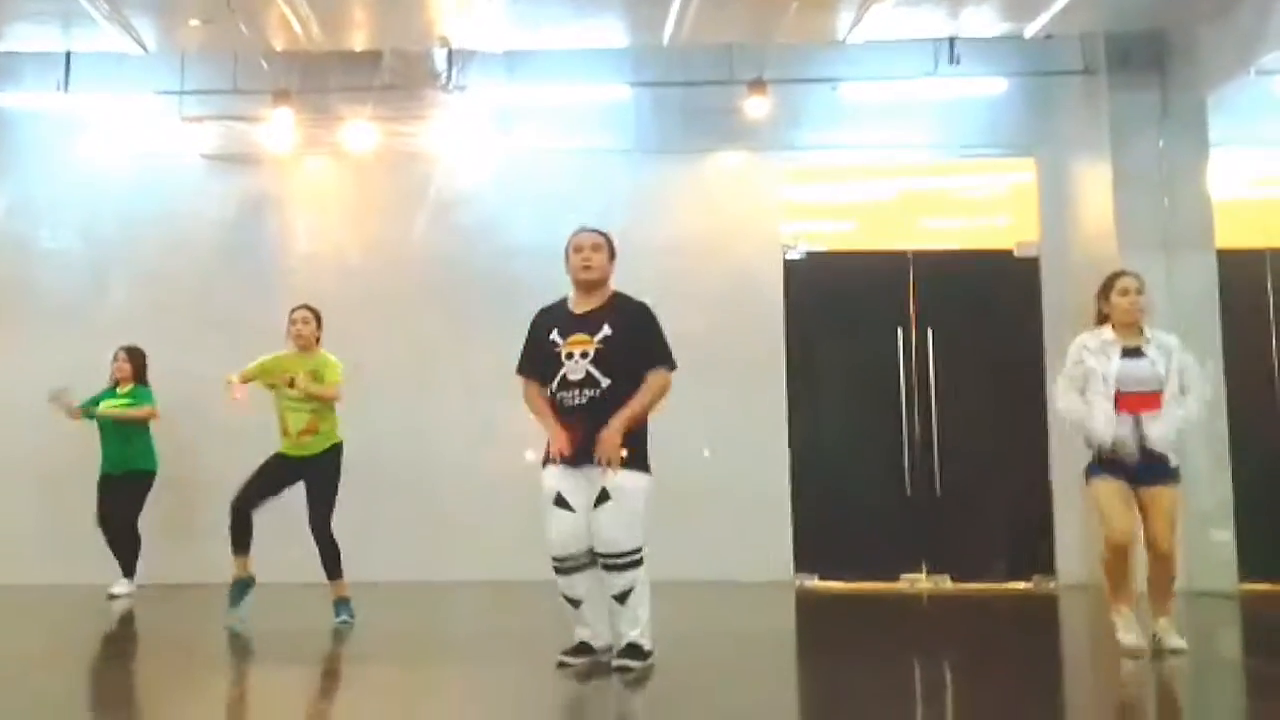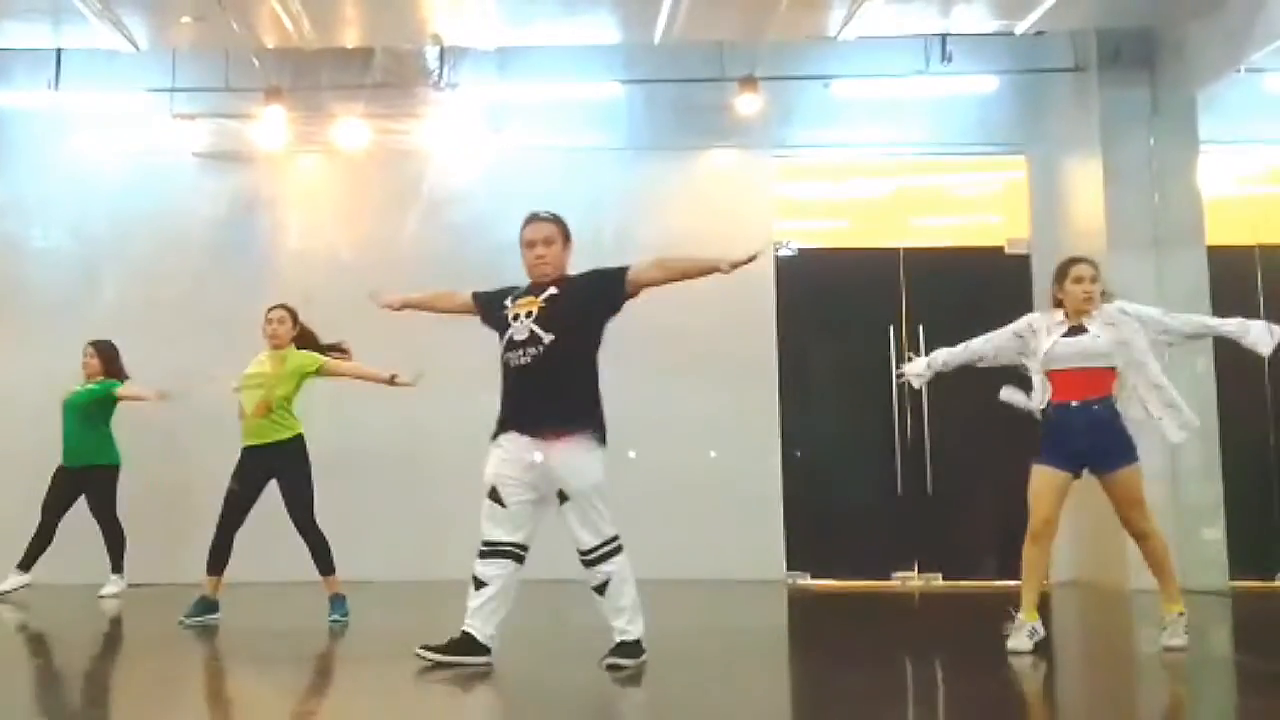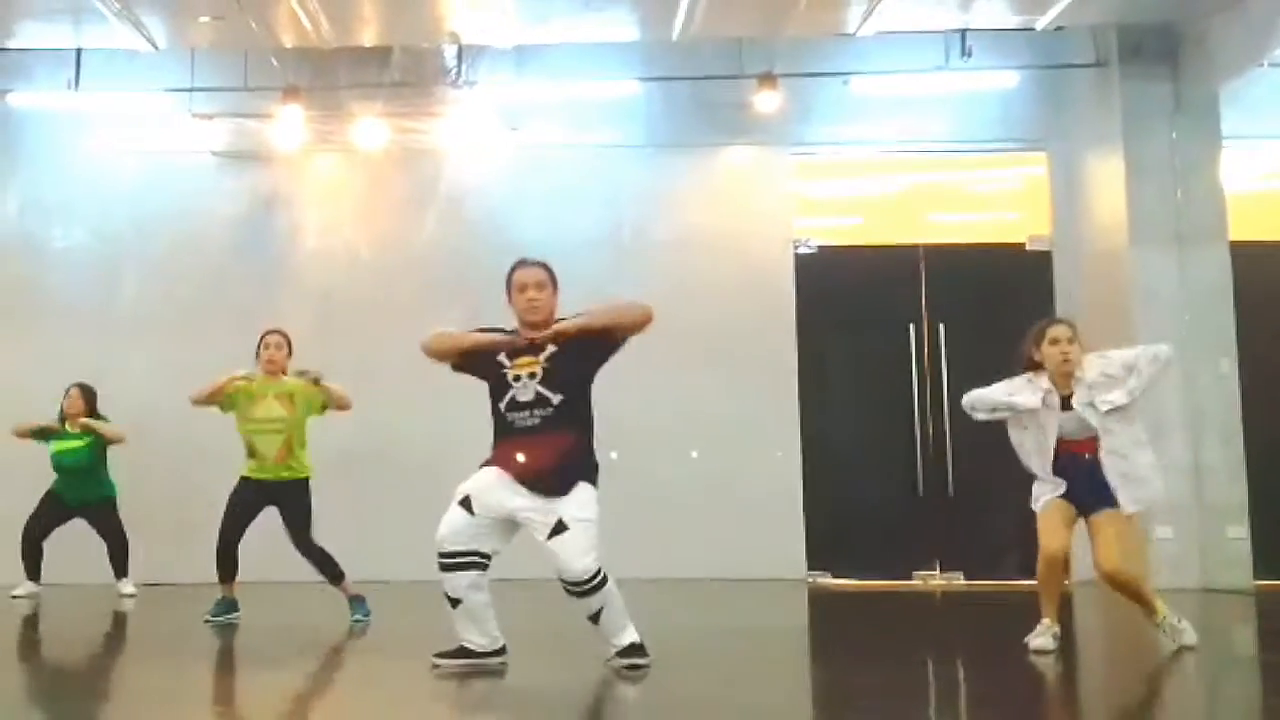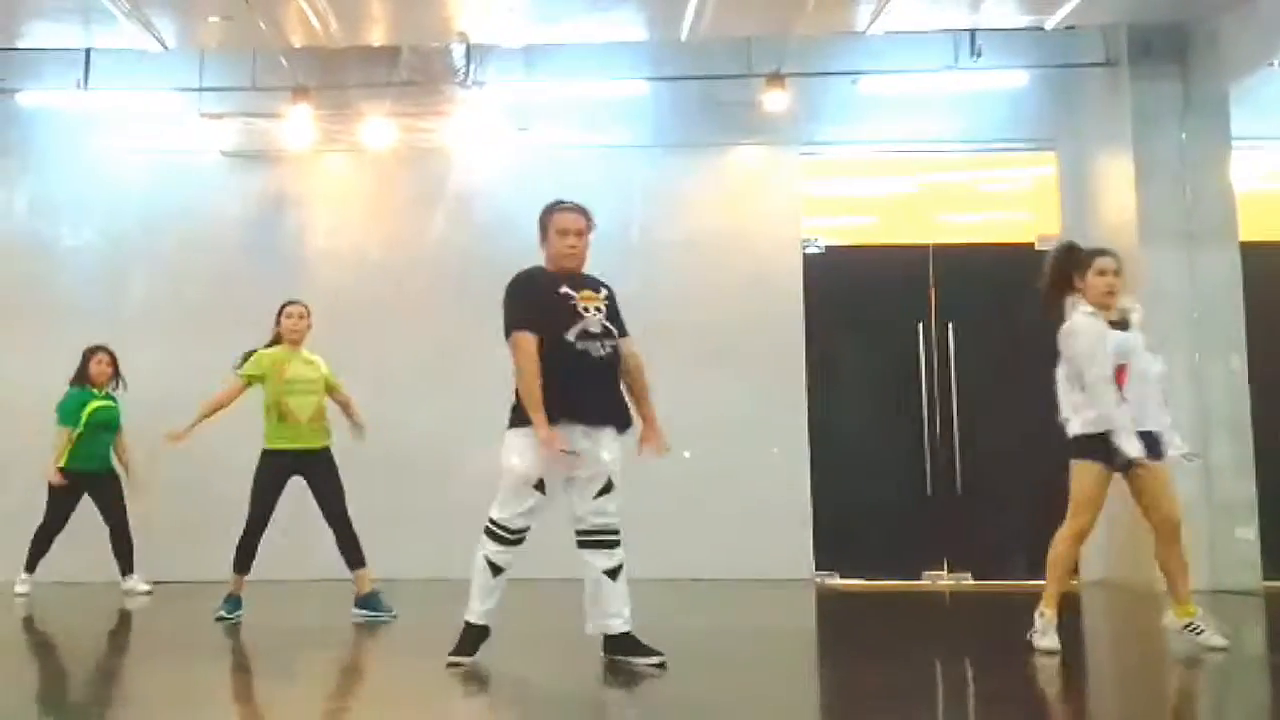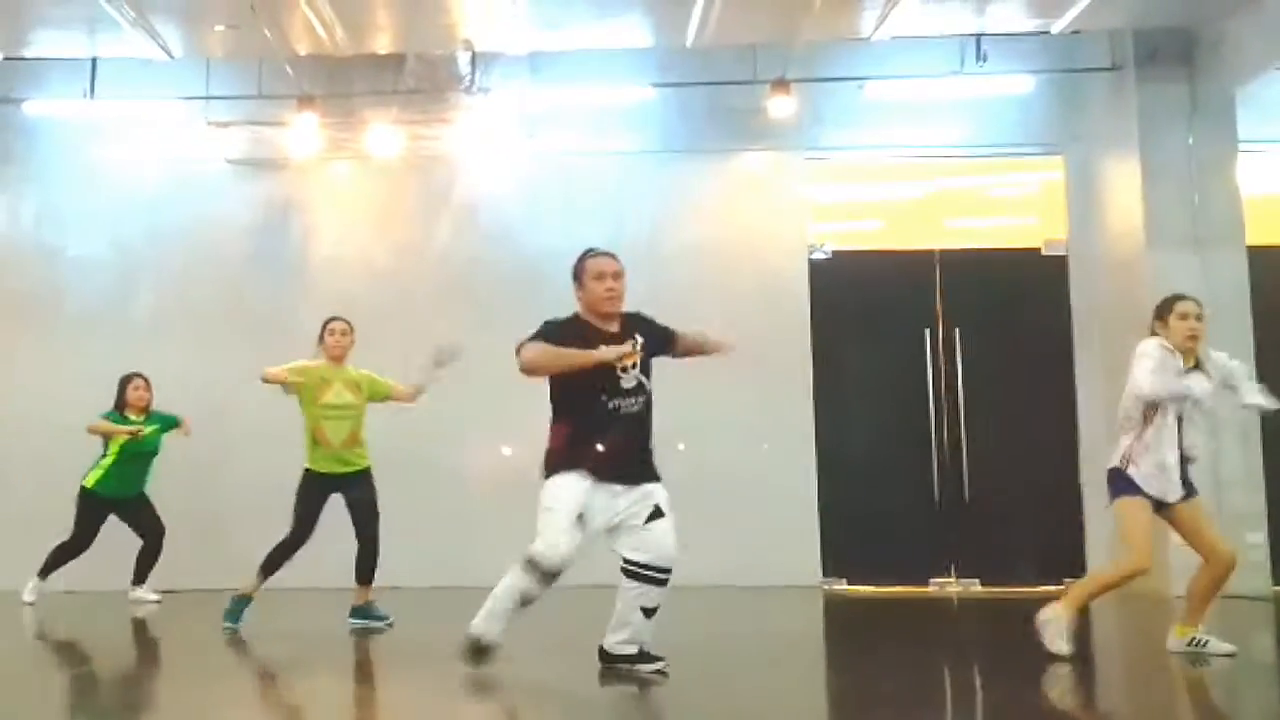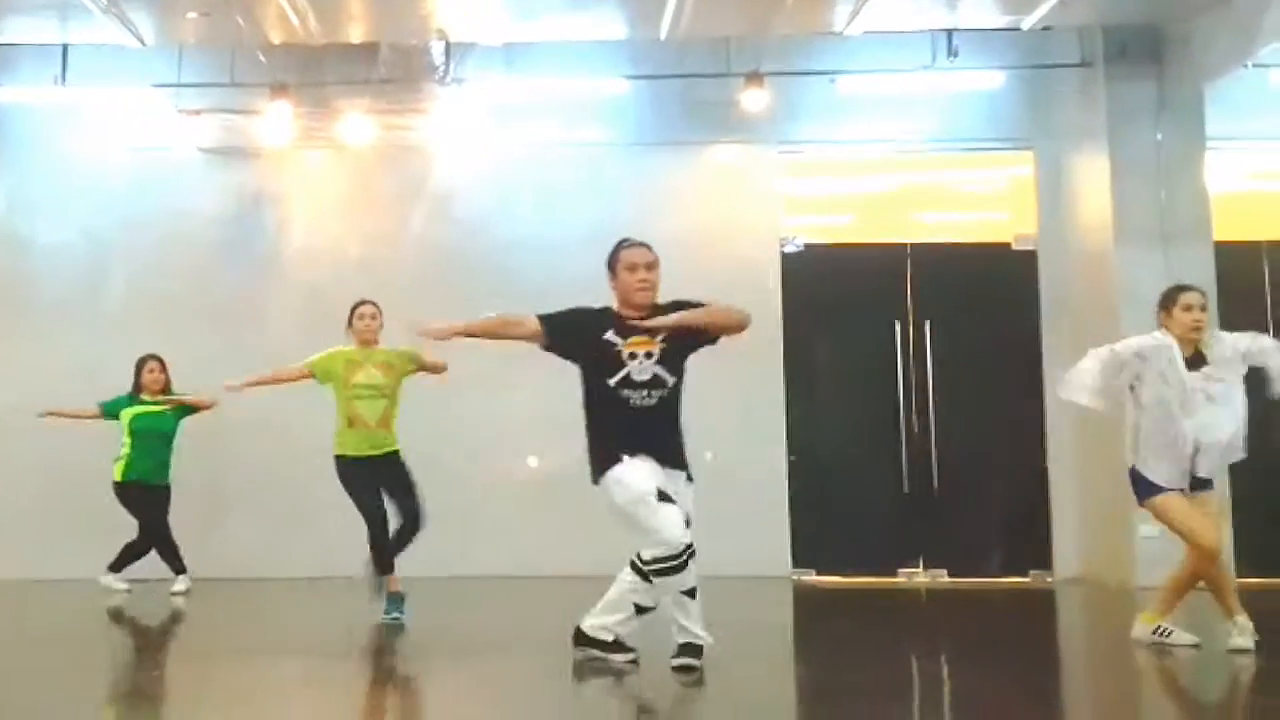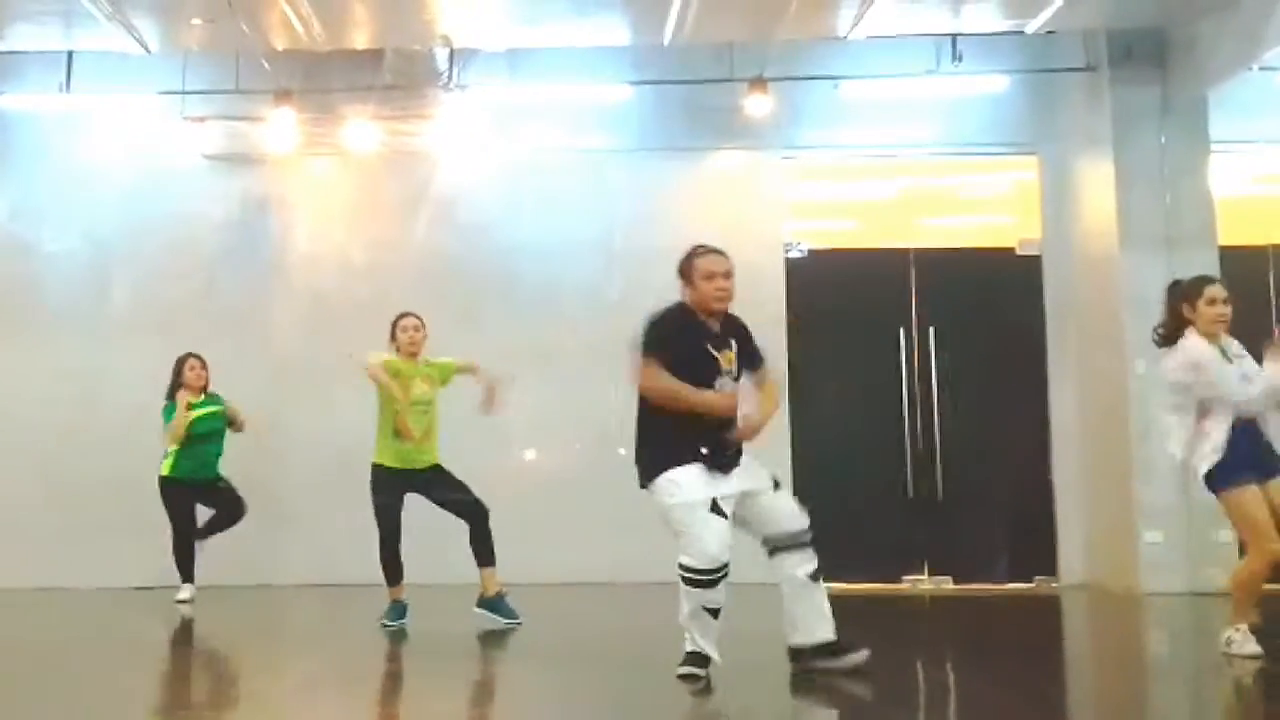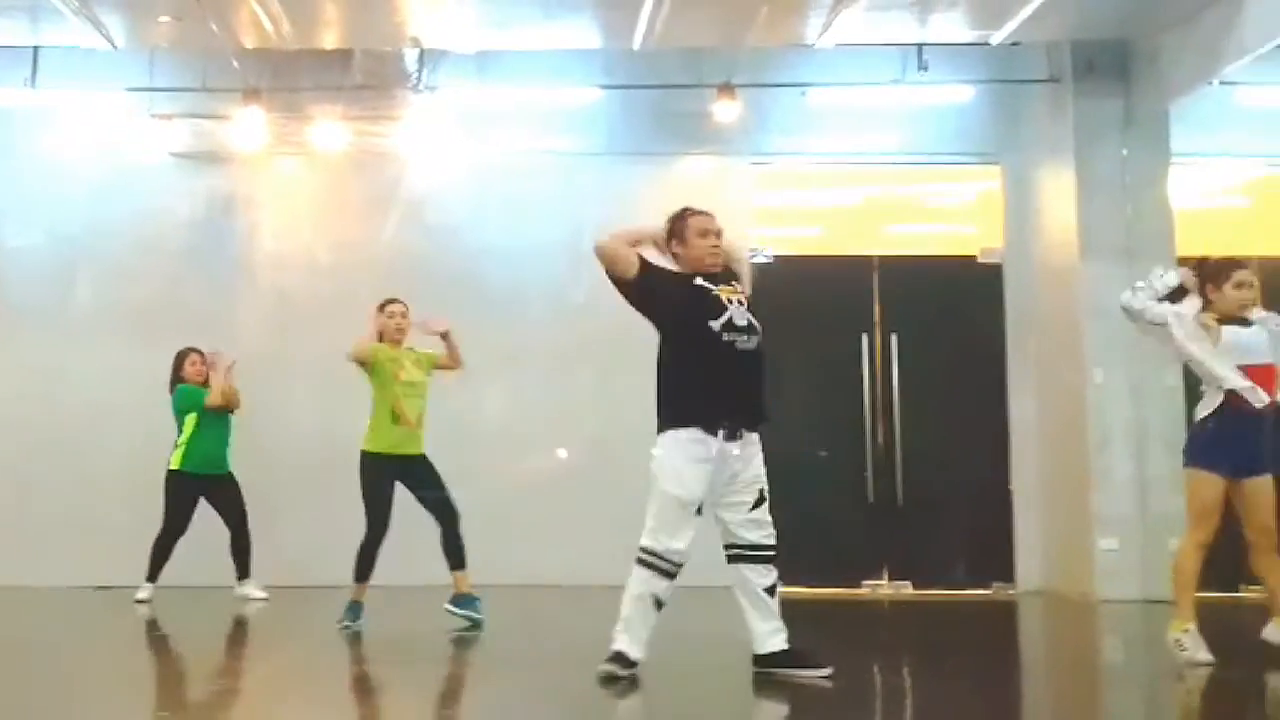
dt=0.4s
person 1, frame 1
left shoulder: (634, 315)
right shoulder: (547, 320)
left elbow: (660, 378)
right elbow: (531, 383)
left wrist: (619, 425)
right wrist: (553, 428)
left hip: (621, 451)
right hip: (567, 454)
left knee: (619, 550)
right knee: (566, 551)
left ankle: (635, 641)
right ankle: (592, 639)
person 1, frame 2
left shoulder: (590, 287)
right shoulder: (508, 299)
left elbow: (648, 273)
right elbow: (460, 301)
left wrist: (716, 265)
right wrist: (406, 301)
left hip: (573, 435)
right hip: (514, 436)
left knee: (595, 539)
right knee: (498, 539)
left ankle: (629, 637)
right ankle: (476, 638)
person 1, frame 3
left shoulder: (578, 338)
right shoulder: (493, 346)
left elbow: (641, 315)
right elbow: (432, 346)
left wrist: (574, 325)
right wrist: (487, 340)
left hip: (566, 481)
right hip: (503, 474)
left knee: (578, 570)
right knee: (453, 542)
left ankle: (626, 641)
right ankle: (482, 645)
person 1, frame 4
left shoulder: (601, 291)
right shoulder: (527, 285)
left elbow: (626, 355)
right elbow: (524, 350)
left wrist: (649, 418)
right wrist: (541, 424)
left hip: (599, 428)
right hip: (537, 428)
left knee: (601, 532)
right knee: (508, 523)
left ankle: (616, 634)
right ankle: (476, 624)
person 1, frame 5
left shoulder: (641, 328)
right shoulder: (562, 332)
left elbow: (680, 341)
right elbow: (530, 360)
left wrist: (705, 344)
right wrist: (601, 355)
left hip: (639, 476)
right hip: (578, 471)
left knee: (655, 562)
right knee: (551, 556)
left ankle: (622, 647)
right ankle: (484, 633)
person 1, frame 6
left shoulder: (678, 319)
right shoulder: (587, 325)
left elbow: (739, 320)
right elbow: (520, 326)
left wrist: (686, 317)
right wrist: (456, 328)
left hip: (670, 459)
right hip: (621, 458)
left knee: (661, 556)
right knee: (671, 540)
left ankle: (597, 632)
right ankle: (691, 638)
person 1, frame 7
left shoulder: (734, 329)
right shoulder: (671, 324)
left elbow: (765, 384)
right elbow: (651, 382)
left wrist: (758, 416)
right wrist: (717, 403)
left hip: (726, 459)
right hip: (676, 461)
left knee: (792, 530)
right knee: (708, 554)
left ankle: (812, 641)
right ankle: (699, 649)
person 1, frame 8
left shoulder: (728, 279)
right shoulder: (662, 283)
right elbow: (607, 249)
left wrist: (735, 258)
right wrist: (644, 237)
left hip: (741, 432)
right hip: (688, 429)
left knee: (755, 539)
right knee: (666, 542)
left ankle: (770, 648)
right ankle: (626, 649)
person 2, frame 1
left shoulder: (1167, 344)
right shoulder: (1087, 346)
left elbow: (1194, 393)
right elbow: (1066, 398)
left wrist: (1166, 427)
right wrist: (1105, 429)
left hip: (1157, 448)
right hip: (1111, 451)
left knee: (1163, 546)
right knee: (1119, 536)
left ankle: (1163, 624)
right ankle: (1123, 610)
person 2, frame 2
left shoulder: (1120, 317)
right shoulder: (1036, 326)
left elbow: (1178, 323)
right elbow: (985, 345)
left wrist: (1248, 329)
right wrist: (929, 363)
left hip: (1106, 428)
right hip: (1058, 431)
left knee: (1140, 526)
right knee: (1039, 527)
left ankle: (1175, 612)
right ankle: (1027, 620)
person 2, frame 3
left shoulder: (1102, 368)
right shoulder: (1027, 387)
left elbow: (1159, 353)
right elbow: (971, 400)
left wrist: (1125, 394)
right wrist: (1017, 403)
left hip: (1105, 479)
right hip: (1057, 479)
left knee: (1113, 567)
right knee: (1053, 550)
left ankle: (1158, 611)
right ankle: (1048, 624)
person 2, frame 4
left shoulder: (1128, 316)
right shoulder: (1077, 324)
right elbow: (1095, 385)
right wrist: (1126, 439)
left hip: (1136, 429)
right hip: (1094, 430)
left knee: (1169, 522)
right knee: (1078, 524)
left ankle: (1184, 613)
right ankle: (1046, 615)
person 2, frame 5
left shoulder: (1209, 361)
right shoulder: (1152, 351)
left elbow: (1236, 375)
right elbow: (1146, 389)
right wrist: (1195, 387)
left hip: (1174, 476)
right hip: (1134, 473)
left knee: (1222, 557)
right knee: (1138, 561)
left ankle: (1186, 631)
right ankle: (1060, 613)
person 2, frame 6
left shoulder: (1221, 347)
right shoulder: (1151, 348)
right elbow: (1105, 359)
right wrist: (1085, 389)
left hip: (1201, 469)
right hip: (1156, 471)
left knee: (1203, 558)
right knee: (1207, 544)
left ankle: (1151, 621)
right ankle: (1238, 620)
person 2, frame 7
left shoulder: (1229, 345)
right shoulder: (1191, 355)
right elbow: (1243, 398)
right hip: (1223, 457)
left ankle: (1245, 606)
right ankle: (1237, 628)
person 2, frame 8
right shoulder: (1191, 320)
right elbow: (1133, 303)
right wrist: (1173, 278)
right hip: (1217, 431)
right knee: (1200, 535)
right ankle: (1183, 628)
person 3, frame 1
left shoulder: (327, 363)
right shoulder: (276, 362)
left elbow: (333, 394)
right elbow: (237, 376)
left wrist: (295, 383)
right wrist: (236, 386)
left hip: (324, 454)
right hip: (288, 454)
left knee: (320, 528)
right knee: (241, 504)
left ankle: (341, 600)
right ankle: (242, 577)
person 3, frame 2
left shoulder: (300, 358)
right shoulder: (260, 360)
left elbow: (342, 367)
left wrist: (390, 378)
right wrist: (239, 385)
left hip: (286, 446)
right hip: (253, 451)
left knee: (305, 524)
right knee: (227, 523)
left ankle: (336, 596)
right ankle: (208, 600)
person 3, frame 3
left shoulder: (303, 389)
right shoulder: (241, 388)
left elbow: (345, 405)
right elbow: (197, 399)
left wrist: (320, 384)
right wrist: (228, 381)
left hip: (293, 479)
right hip: (253, 479)
left knee: (305, 544)
right knee: (227, 538)
left ankle: (354, 597)
right ankle: (227, 600)
person 3, frame 4
left shoulder: (317, 364)
right shoulder: (264, 358)
left elbow: (340, 396)
right elbow: (231, 393)
left wrist: (355, 419)
right wrist: (191, 425)
left hip: (317, 452)
right hip: (276, 453)
left knee: (340, 520)
right knee: (256, 524)
left ankle: (366, 595)
right ankle: (234, 596)
person 3, frame 5
left shoulder: (364, 380)
right shoulder: (305, 371)
left elbow: (408, 395)
right elbow: (267, 375)
left wrist: (433, 369)
right wrist: (287, 378)
left hip: (357, 470)
right hip: (318, 471)
left knee: (369, 536)
right knee: (297, 537)
left ankle: (361, 605)
right ankle: (246, 596)
person 3, frame 6
left shoulder: (398, 357)
right shoulder: (335, 359)
left elbow: (440, 366)
right elbow: (291, 373)
left wrist: (425, 363)
right wrist: (247, 382)
left hip: (388, 453)
right hip: (351, 456)
left knee: (413, 517)
right knee: (377, 520)
left ankle: (381, 572)
right ankle: (392, 591)
person 3, frame 7
left shoulder: (434, 368)
right shoulder: (388, 366)
left elbow: (473, 368)
right elbow: (372, 366)
left wrist: (488, 386)
right wrist: (392, 389)
left hip: (428, 466)
right hip: (389, 469)
left knee: (477, 513)
right knee: (389, 537)
left ankle: (491, 595)
right ankle: (396, 602)
person 3, frame 8
left shoulder: (417, 356)
right shoulder: (376, 354)
left elbow: (455, 363)
right elbow: (355, 354)
left wrist: (445, 336)
right wrist: (376, 329)
left hip: (413, 454)
right hip: (378, 455)
left knee: (448, 515)
right knee: (377, 529)
left ankle: (462, 594)
right ankle: (356, 602)
person 4, frame 1
left shoulder: (142, 394)
right shoulder: (105, 395)
left elbow: (148, 412)
right elbow: (78, 413)
left wrist: (112, 413)
right wrist: (65, 404)
left hip: (139, 468)
right hip: (111, 470)
left knee: (125, 521)
right knee: (106, 520)
left ankle: (127, 580)
right ankle: (126, 574)
person 4, frame 2
left shoulder: (108, 386)
right shoulder: (85, 389)
left elbow: (128, 392)
left wrist: (150, 395)
left hip: (100, 463)
right hip: (73, 462)
left knee: (106, 517)
right knee: (49, 516)
left ankle: (117, 577)
right ankle: (21, 573)
person 4, frame 3
left shoulder: (96, 427)
right shoulder: (55, 429)
left elbow: (119, 437)
right elbow: (19, 432)
left wrist: (87, 423)
right wrist: (42, 425)
left hip: (97, 498)
right hip: (62, 496)
left knee: (115, 534)
right knee: (31, 534)
left ankle: (123, 580)
right ankle: (32, 582)
person 4, frame 4
left shoulder: (111, 400)
right shoulder: (76, 395)
left elbow: (117, 437)
right elbow: (63, 433)
left wrist: (128, 468)
right wrist: (53, 468)
left hip: (103, 471)
right hip: (69, 472)
left knee: (119, 521)
right knee: (52, 523)
left ankle: (129, 578)
right ankle: (27, 575)
person 4, frame 5
left shoulder: (158, 420)
right shoulder: (114, 419)
left elbow: (179, 422)
right elbow: (93, 427)
left wrist: (183, 426)
right wrist: (128, 429)
left hip: (131, 495)
right hip: (98, 492)
left knee: (156, 532)
right knee: (79, 542)
left ankle: (138, 587)
right ankle: (37, 582)
person 4, frame 6
left shoulder: (175, 403)
right shoulder: (126, 403)
left elbow: (210, 402)
right elbow: (92, 412)
left wrist: (180, 400)
right wrist: (55, 412)
left hip: (159, 483)
right hip: (128, 480)
left knee: (149, 537)
right knee: (158, 527)
left ankle: (111, 574)
right ankle: (181, 575)
person 4, frame 7
left shoulder: (214, 402)
right shoulder: (172, 406)
left elbow: (238, 426)
right elbow: (176, 437)
left wrist: (233, 415)
right wrist: (181, 406)
left hip: (208, 477)
right hip: (176, 478)
left knee: (235, 508)
right knee: (184, 530)
left ankle: (195, 536)
right ankle: (186, 584)
person 4, frame 8
left shoulder: (212, 391)
right shoulder: (183, 391)
left elbow: (233, 403)
right elbow: (217, 400)
left wrist: (225, 375)
right wrist: (219, 375)
left hip: (218, 471)
right hip: (184, 472)
left knee: (239, 522)
right knee: (172, 529)
left ankle: (243, 583)
right ankle: (149, 584)
